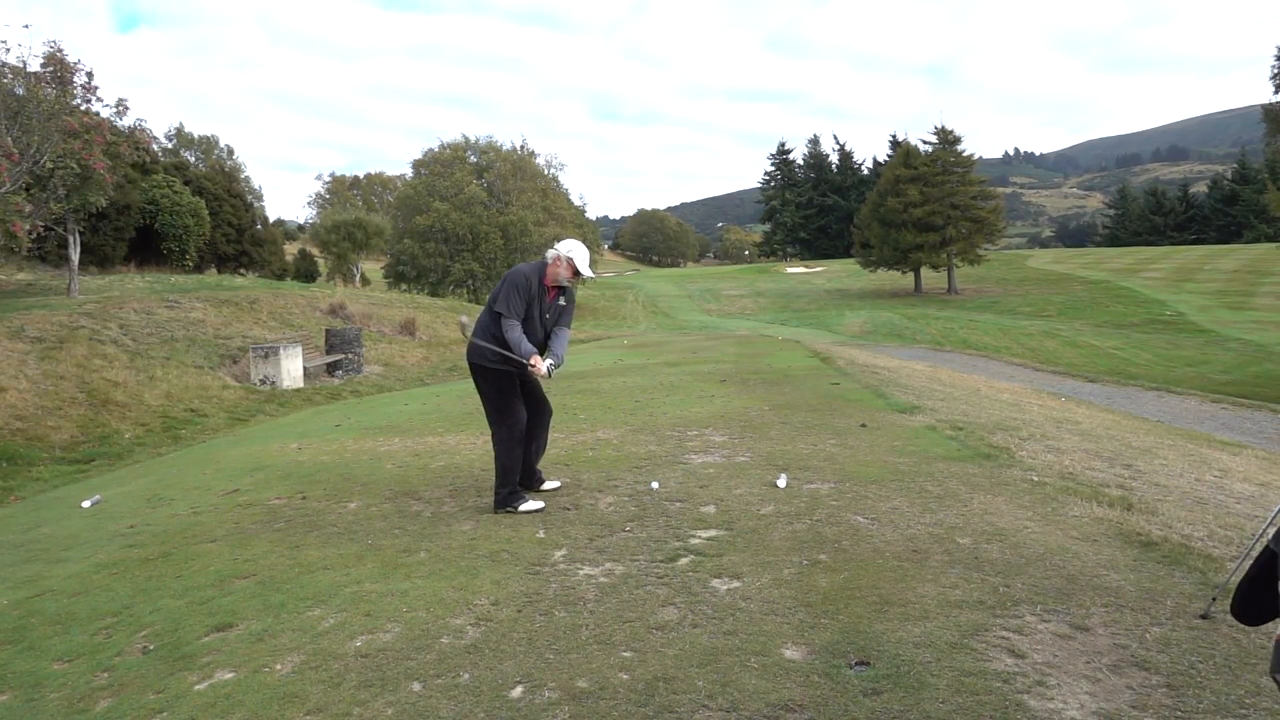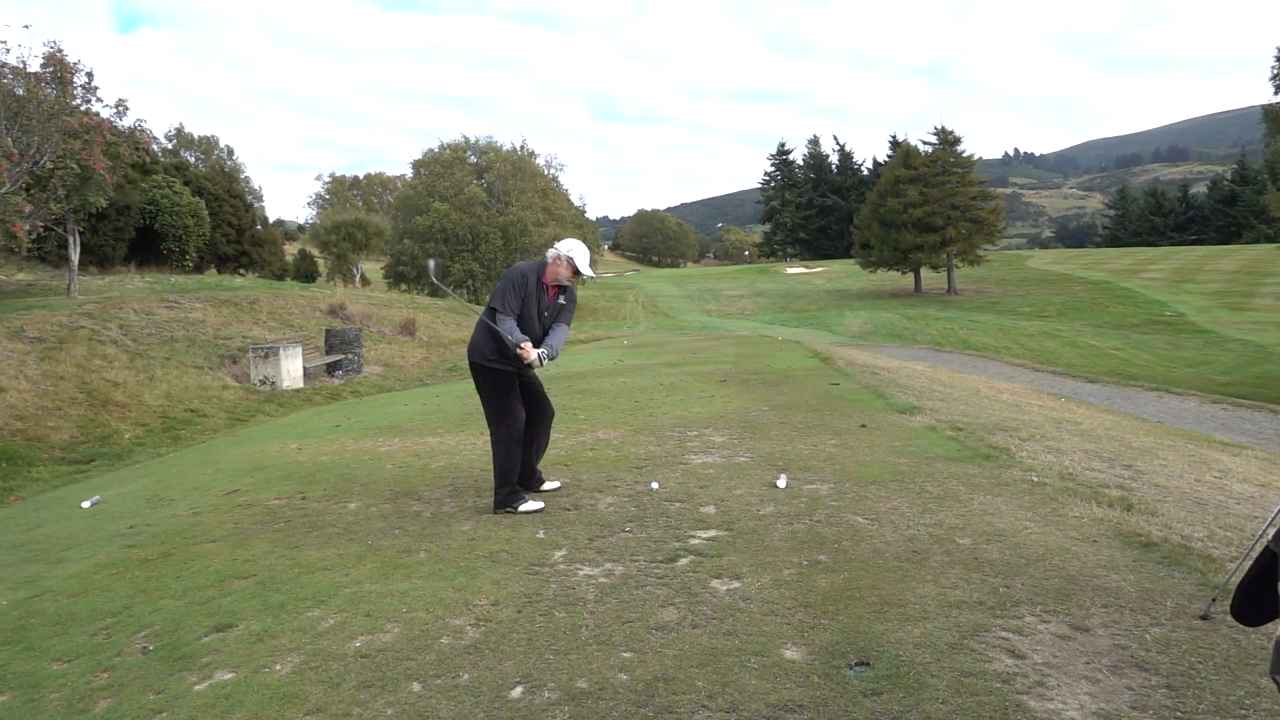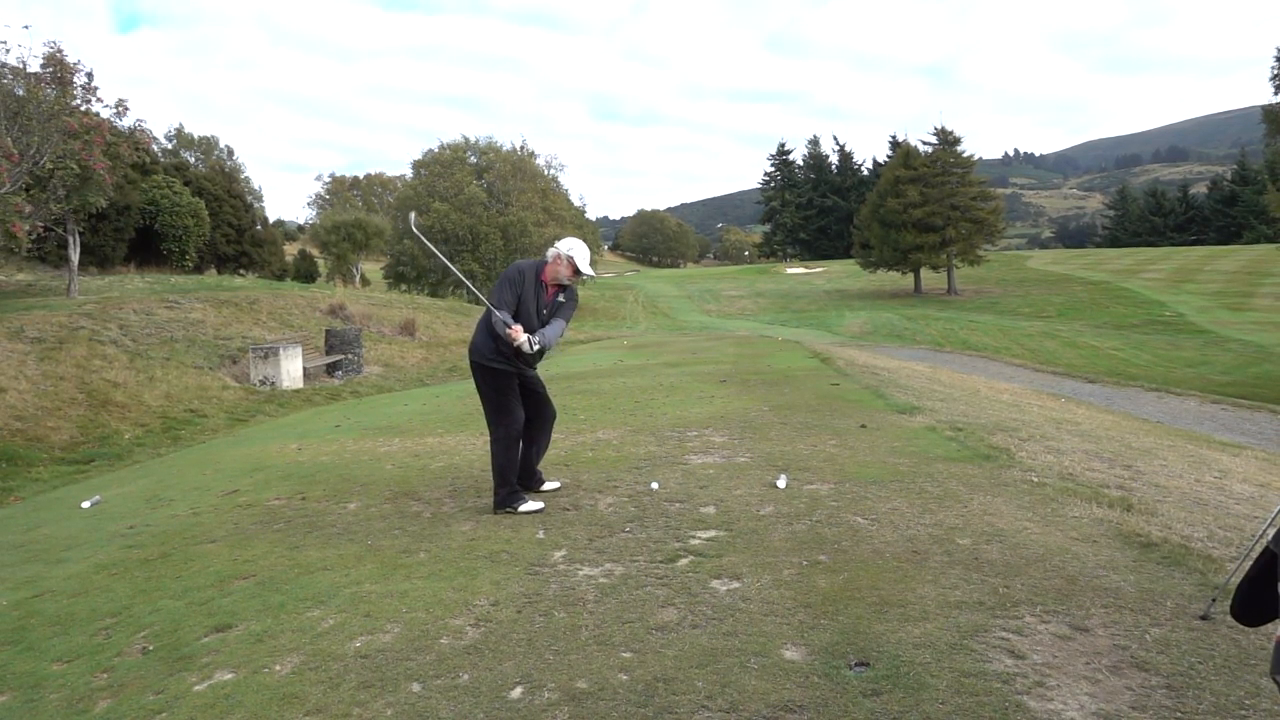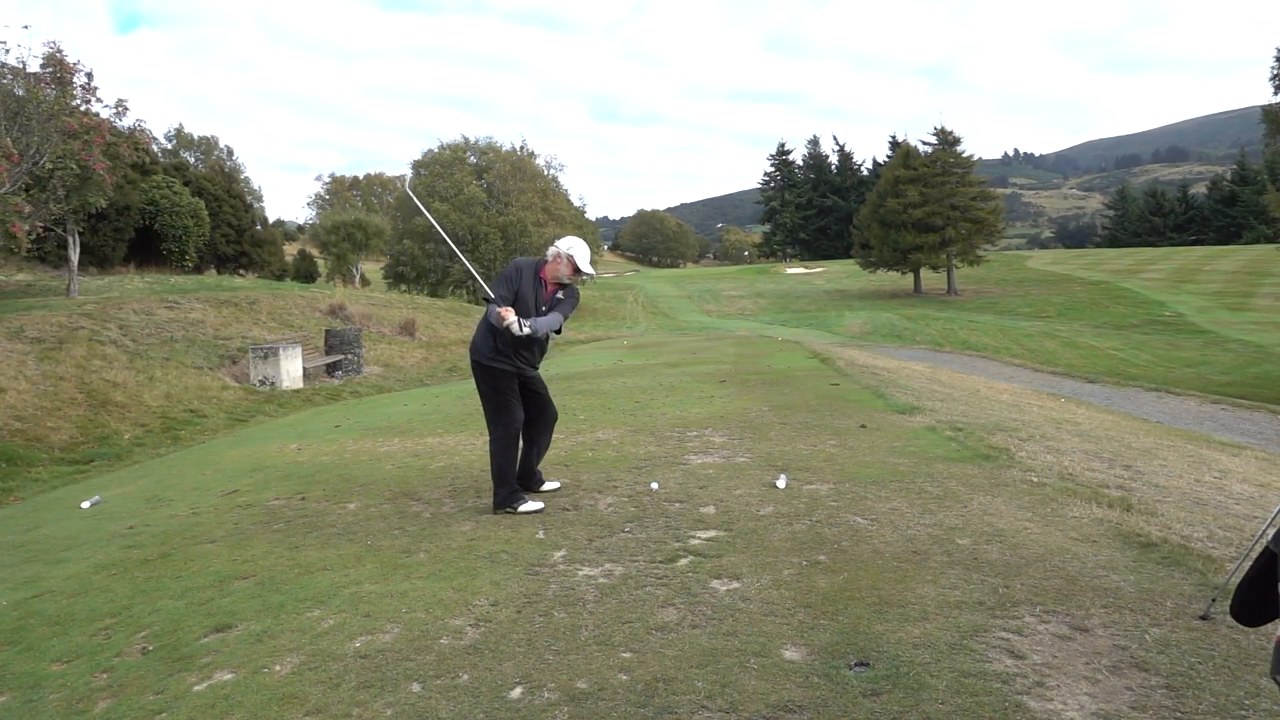
dt=0.4s
person 1, frame 1
left shoulder: (566, 293)
right shoulder: (522, 276)
left elbow: (561, 331)
right elbow: (510, 324)
left wrist: (551, 361)
right wrist: (531, 355)
left hip: (518, 362)
right hip: (490, 357)
left knee: (540, 413)
right knee: (511, 422)
left ankle: (528, 477)
right ankle: (507, 496)
person 1, frame 2
left shoulder: (567, 294)
right shoulder: (521, 274)
left elbow: (560, 329)
right elbow: (504, 319)
left wrist: (543, 353)
right wrist: (522, 343)
left hip: (520, 363)
right hip: (491, 358)
left knee: (541, 413)
right knee: (510, 423)
left ankle: (528, 477)
right ankle: (507, 496)
person 1, frame 3
left shoulder: (568, 294)
right shoulder: (520, 272)
left elbow: (557, 327)
right elbow: (499, 313)
left wrist: (533, 341)
right wrist: (513, 333)
left hip: (523, 363)
right hip: (492, 357)
left knee: (543, 415)
right knee: (509, 423)
left ankle: (528, 478)
right ankle: (507, 497)
person 1, frame 4
left shoulder: (570, 293)
right shoulder: (520, 270)
left elbow: (553, 321)
right elbow: (494, 308)
left wrist: (524, 326)
right wrist: (505, 319)
left hip: (525, 363)
right hip: (493, 358)
left knee: (544, 416)
right knee: (508, 423)
left ankle: (528, 478)
right ankle: (506, 497)
